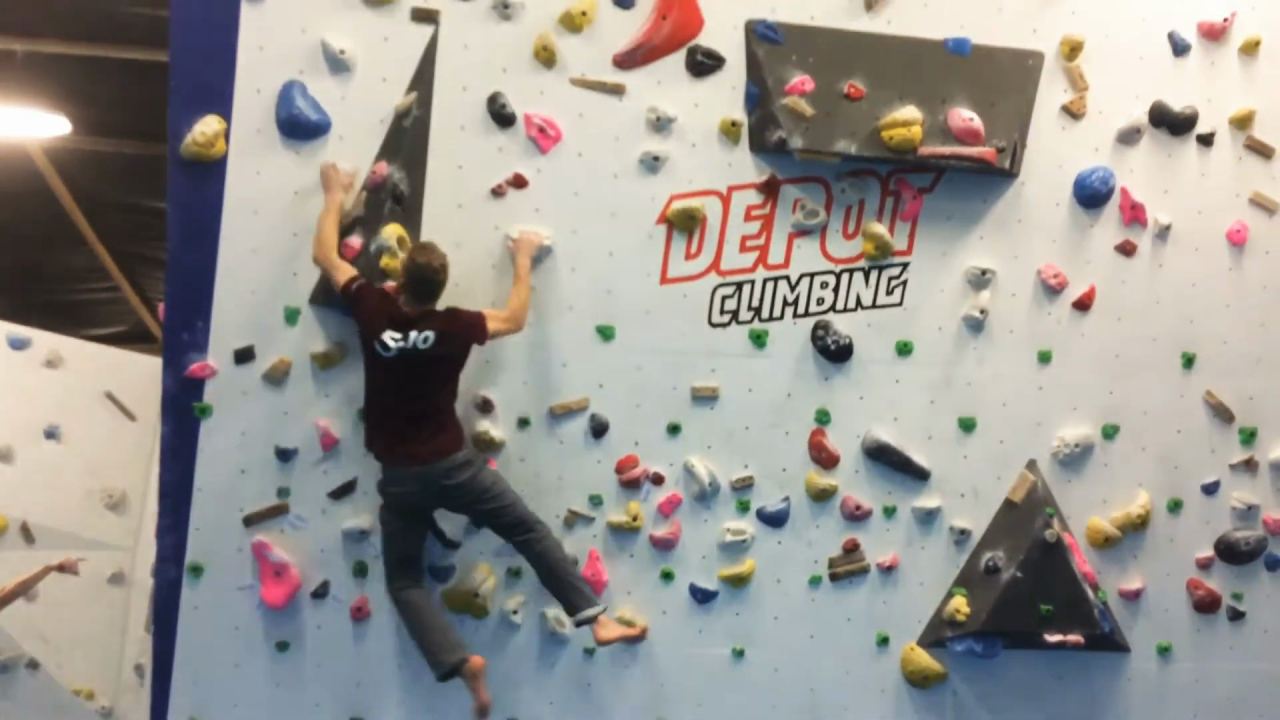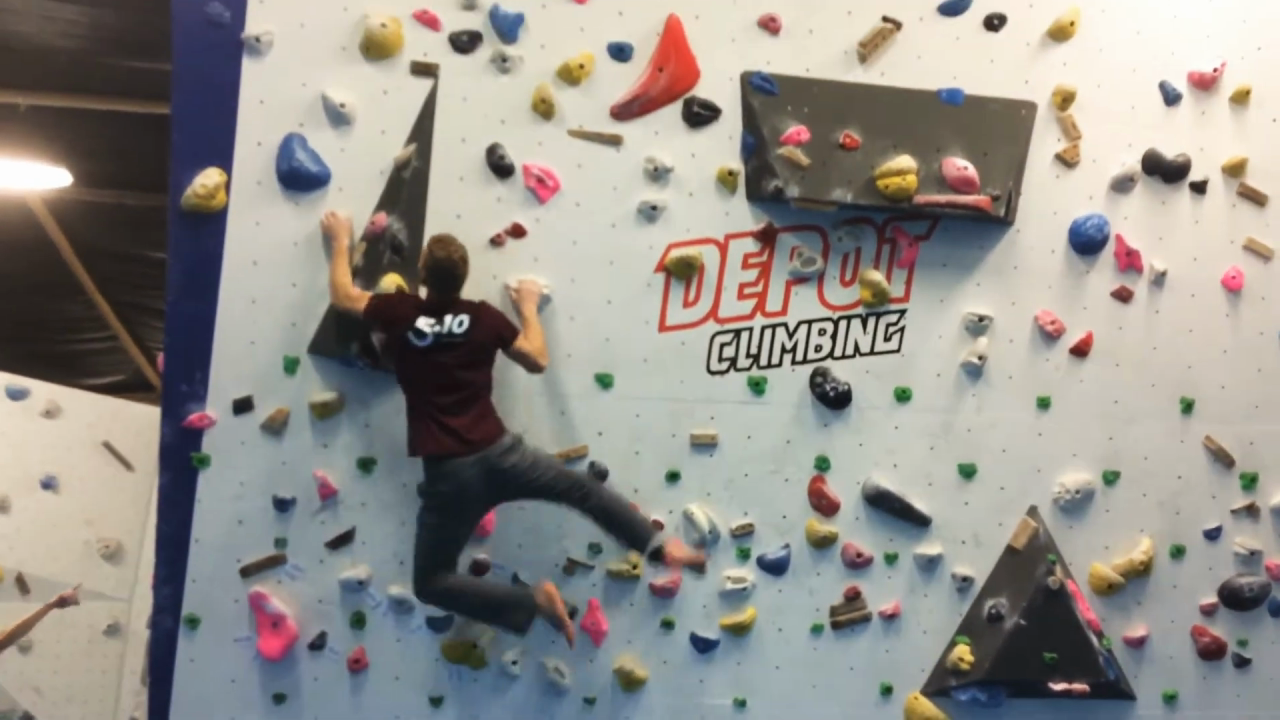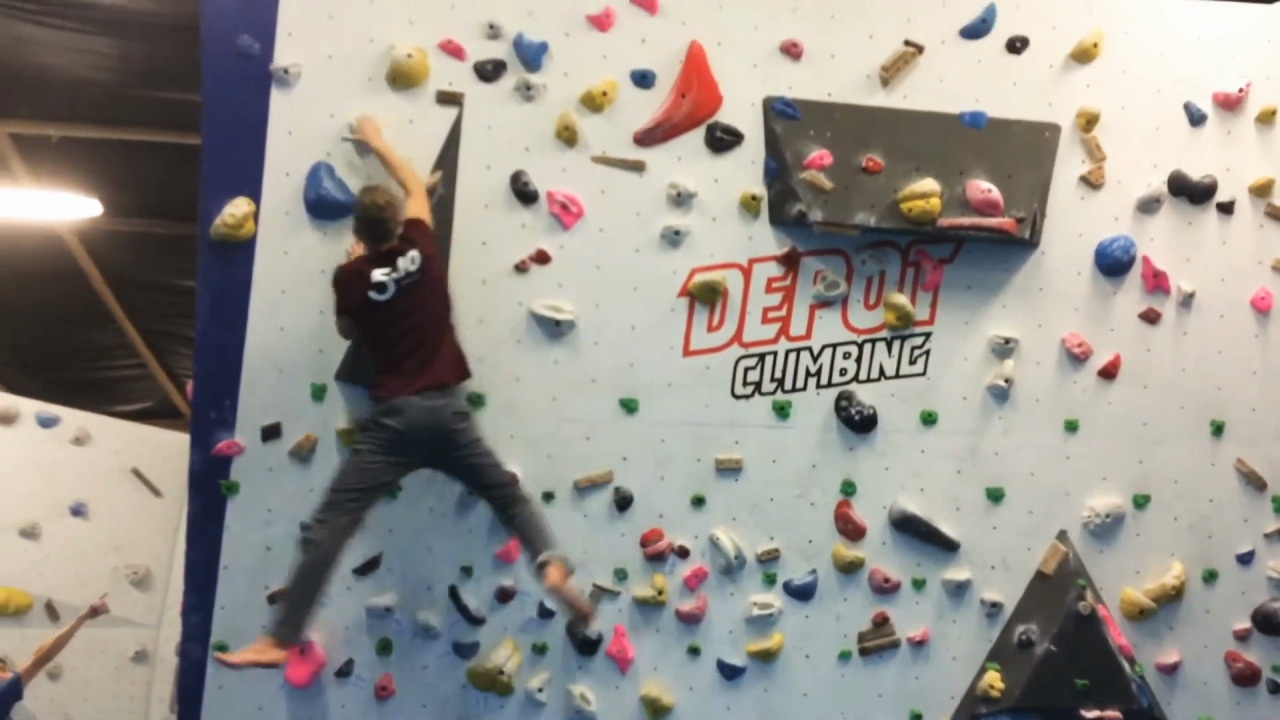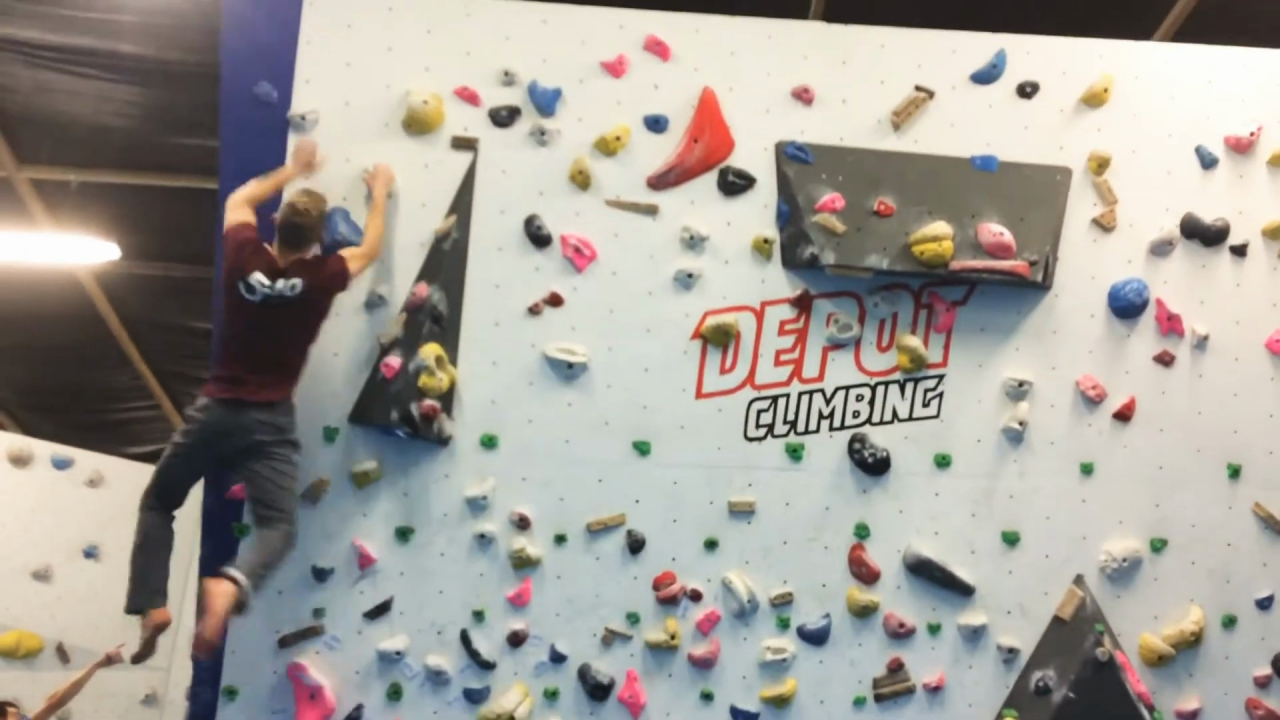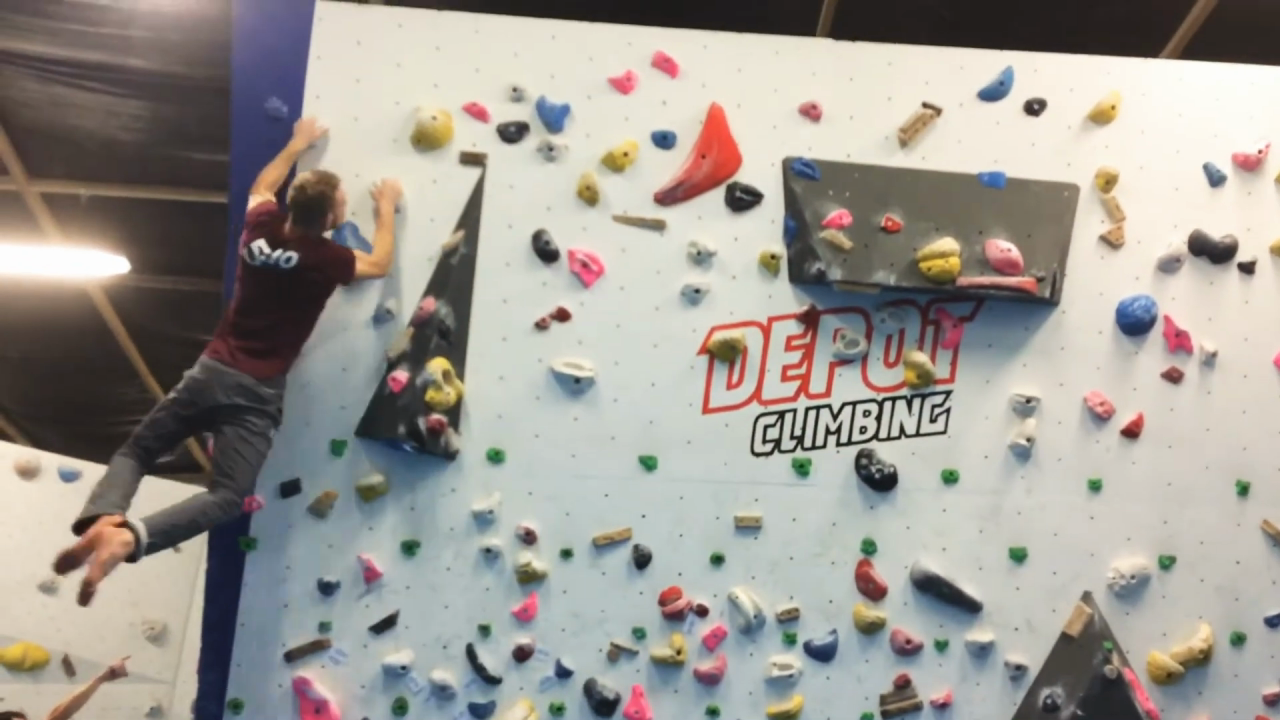
dt=0.4s
person 1, frame 1
left shoulder: (373, 309)
right shoulder: (457, 326)
left elbow: (324, 254)
right elbow: (516, 317)
left wrist: (335, 194)
right wrist: (523, 261)
left hip: (402, 477)
right hip: (454, 465)
left knee: (405, 580)
right knee: (533, 535)
left ankle: (460, 659)
right ankle: (596, 619)
person 1, frame 2
left shoulder: (398, 312)
right shoulder: (485, 318)
left elbow: (342, 294)
right elbow: (538, 360)
left wrist: (340, 242)
right wrist: (529, 308)
left hip: (447, 473)
right hip: (500, 453)
left knee: (433, 582)
right knee: (585, 489)
left ankle: (531, 599)
right ankle: (663, 548)
person 1, frame 3
left shoulder: (351, 276)
right shoulder: (423, 248)
right elbow: (416, 188)
right wrist: (378, 143)
left hip: (394, 417)
right hip: (447, 410)
left knee: (329, 523)
right knee: (508, 496)
left ankle: (281, 639)
right ankle: (553, 569)
person 1, frame 4
left shoulder: (242, 253)
right shoulder: (321, 277)
left elbow: (239, 199)
right elbow: (370, 248)
left wrist: (292, 169)
right wrist: (379, 193)
left hip: (213, 412)
right hip: (269, 422)
left knee: (156, 506)
right knee: (277, 527)
left ankle: (151, 605)
right ankle: (229, 586)
person 1, frame 5
left shoulder: (260, 226)
right shoulder: (325, 257)
left elbow: (261, 187)
right elbow: (380, 264)
left wrist: (297, 145)
right wrist: (386, 209)
left hip: (211, 374)
right hip: (257, 392)
left knee: (136, 451)
right knee: (226, 496)
left ankle: (101, 520)
right ankle: (126, 537)
